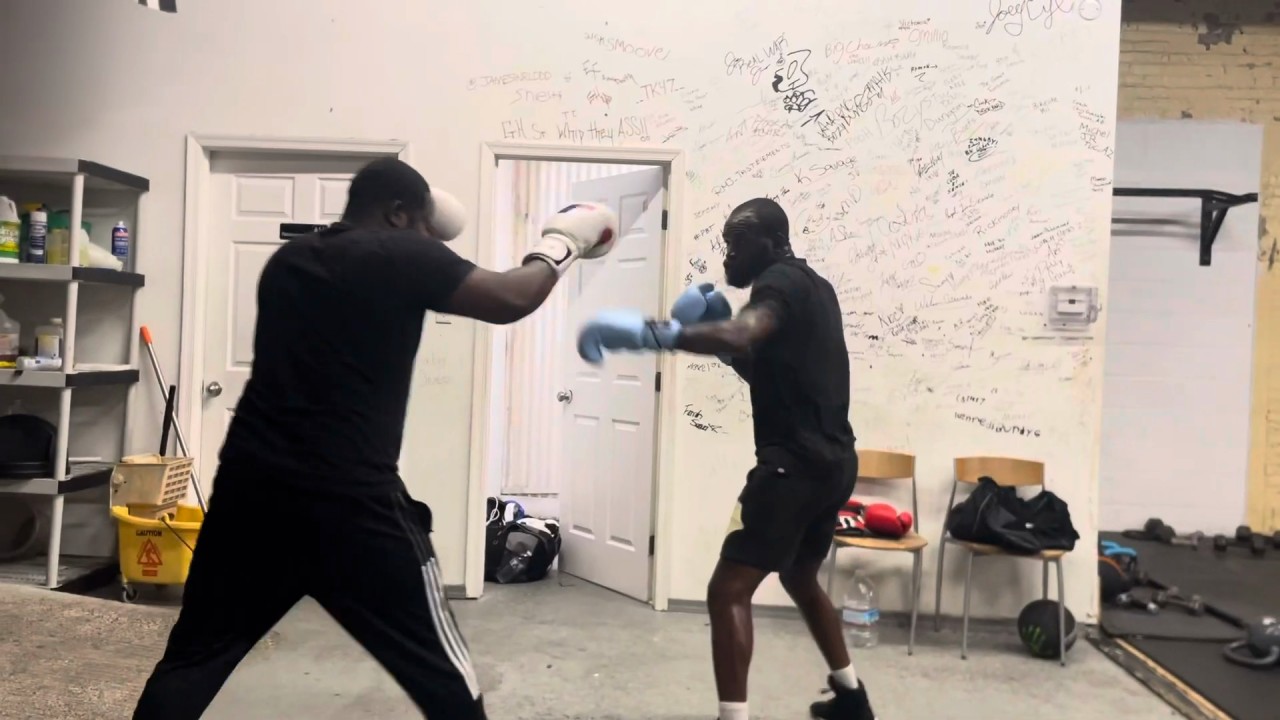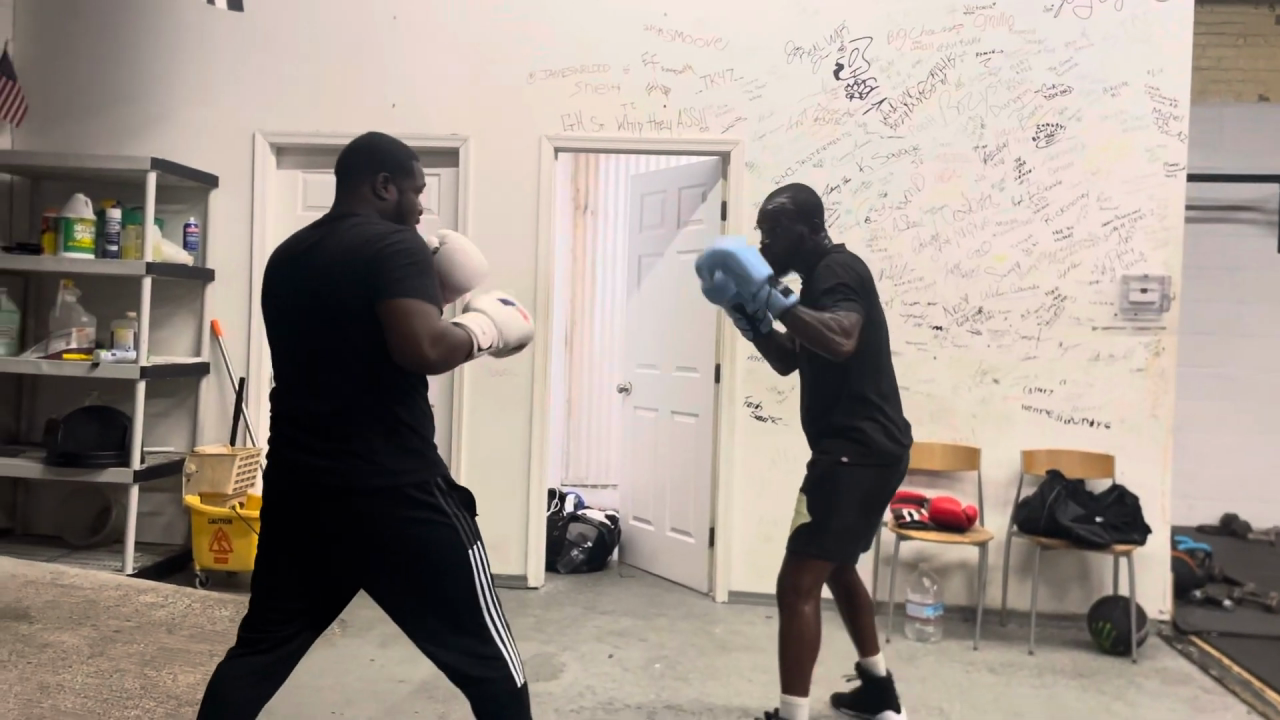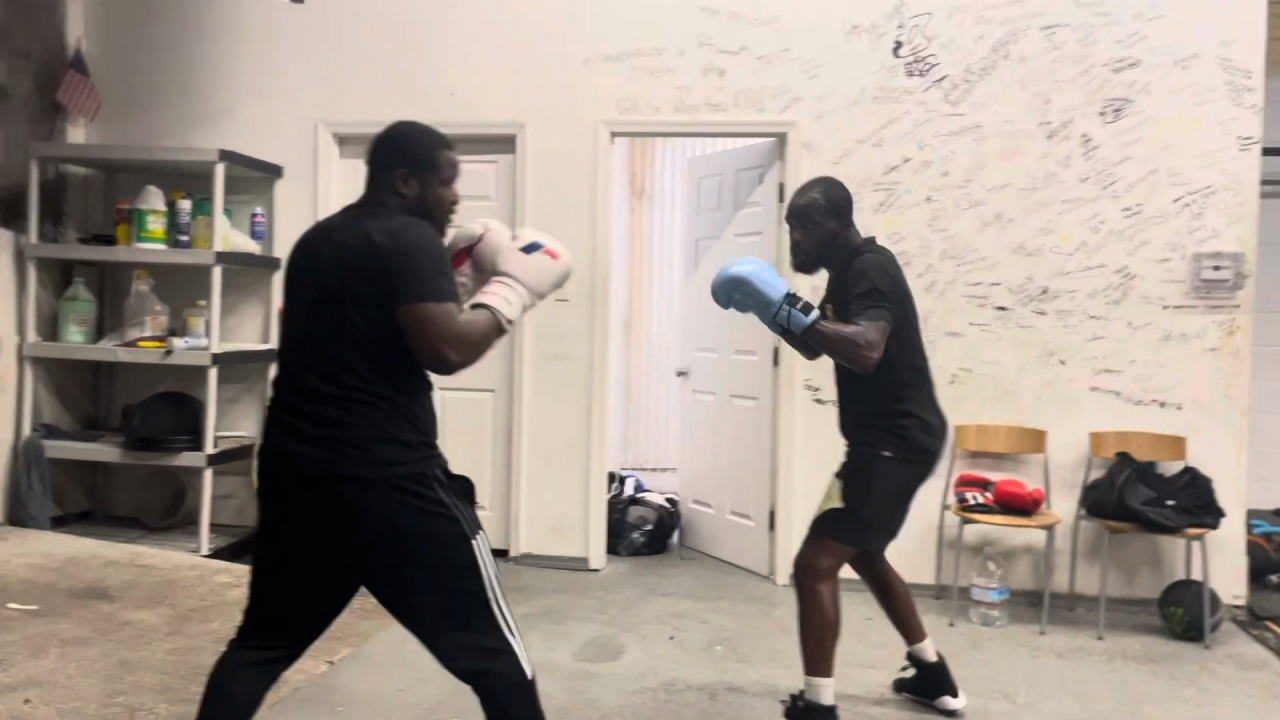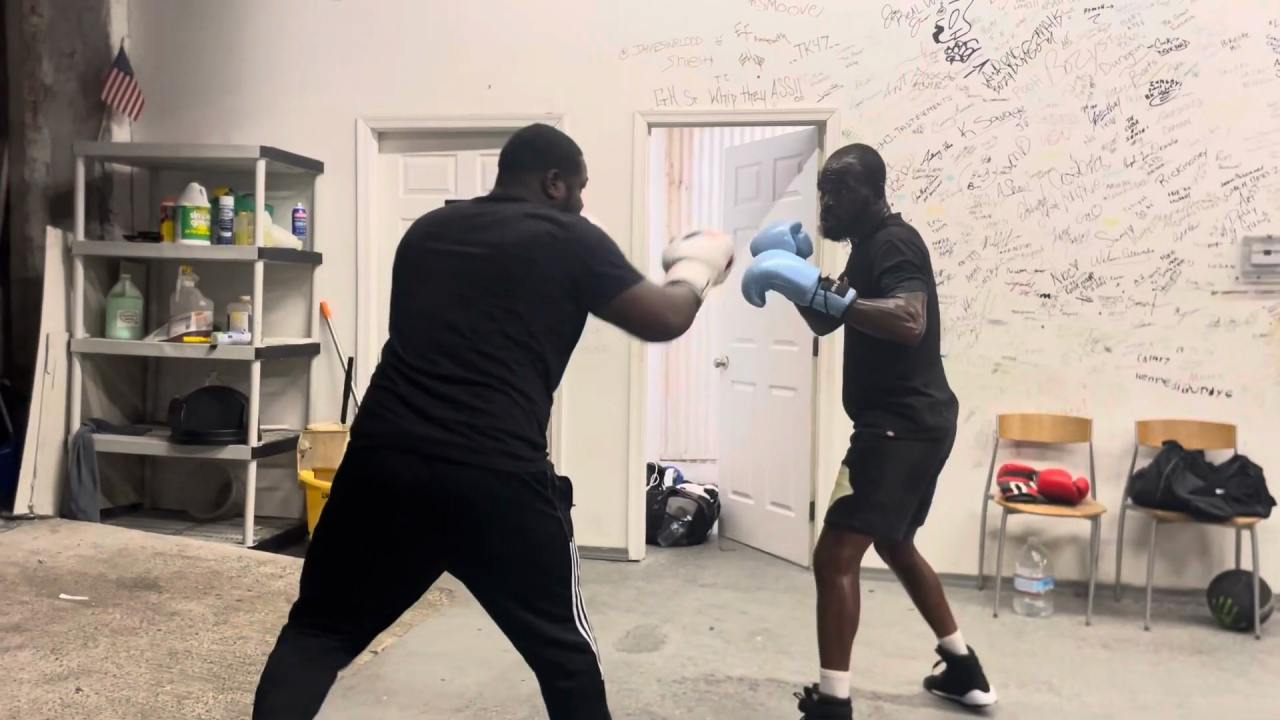
dt=1s
person 1, frame 1
left shoulder: (286, 260)
right shoulder: (400, 256)
right elbow: (507, 299)
right wrist: (561, 243)
left hip: (249, 483)
right hip: (346, 497)
left knee: (195, 653)
right knee: (438, 666)
person 1, frame 2
left shoulder: (285, 257)
right shoulder: (392, 246)
right elbow: (423, 350)
right wrist: (485, 326)
left hip: (297, 485)
right hip: (396, 488)
left knee: (261, 647)
right knee: (486, 658)
person 1, frame 3
left shoulder: (318, 241)
right shoulder: (408, 242)
right elbow: (447, 350)
left wrist: (449, 282)
right wrist: (513, 287)
left hip: (295, 472)
right hip: (391, 480)
left knee: (264, 639)
right knee: (489, 648)
person 1, frame 4
left shoulder: (426, 231)
right shoulder: (569, 239)
right elbow: (660, 320)
right wrist: (700, 261)
left hip: (384, 459)
right hip: (497, 475)
left knee: (316, 636)
right knee: (563, 647)
person 2, frame 1
left shoulder: (781, 281)
right shoulder: (810, 286)
left elbow: (746, 333)
left wrist: (646, 332)
right wrist: (720, 328)
left hip: (794, 465)
right hip: (831, 461)
left knee: (730, 590)
right knee: (800, 578)
person 2, frame 2
left shoulder: (840, 271)
right shoulder: (818, 277)
left elbow: (841, 341)
right elbow: (789, 359)
left wrist: (766, 293)
right wrist: (748, 312)
left hip: (857, 452)
right hip: (868, 449)
left knee: (799, 583)
right knee: (837, 566)
person 2, frame 3
left shoulder: (872, 270)
right shoulder: (848, 268)
left elbow: (865, 352)
right elbow: (819, 345)
left wrist: (786, 309)
right wrist: (777, 306)
left hip: (893, 444)
right hip: (897, 440)
left knee: (815, 565)
right knee: (864, 553)
right ankle: (934, 676)
person 2, frame 4
left shoulder: (894, 245)
right shoulder: (871, 247)
left elbow: (910, 323)
right elbow: (827, 322)
left wrist: (820, 290)
right wrist: (800, 279)
left hip: (900, 426)
right hip: (917, 423)
left knee: (835, 556)
right knee: (895, 545)
right ankle: (964, 669)
